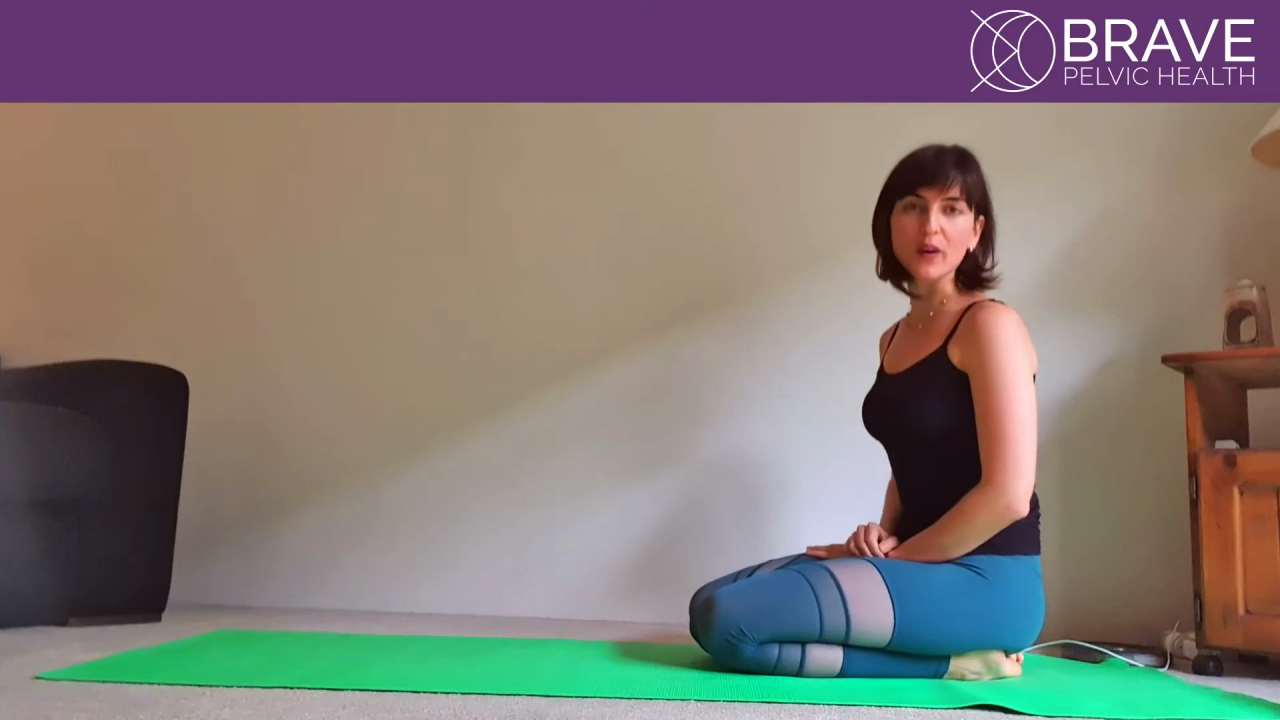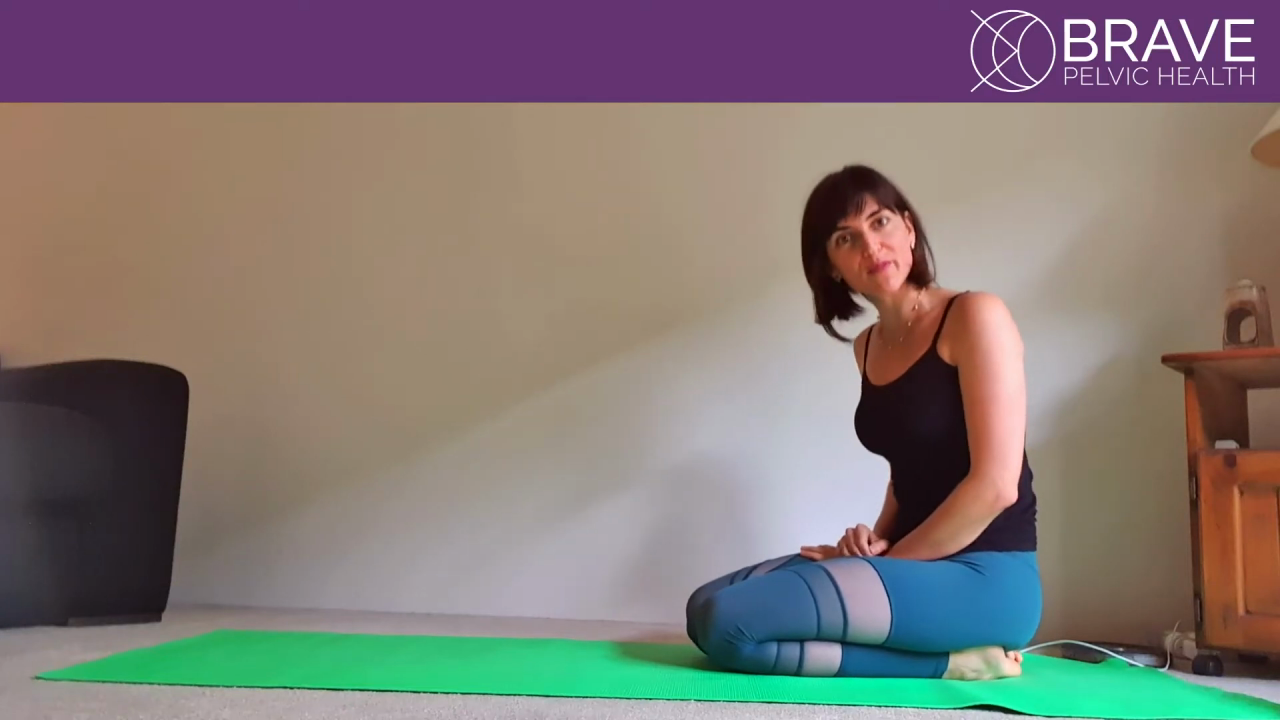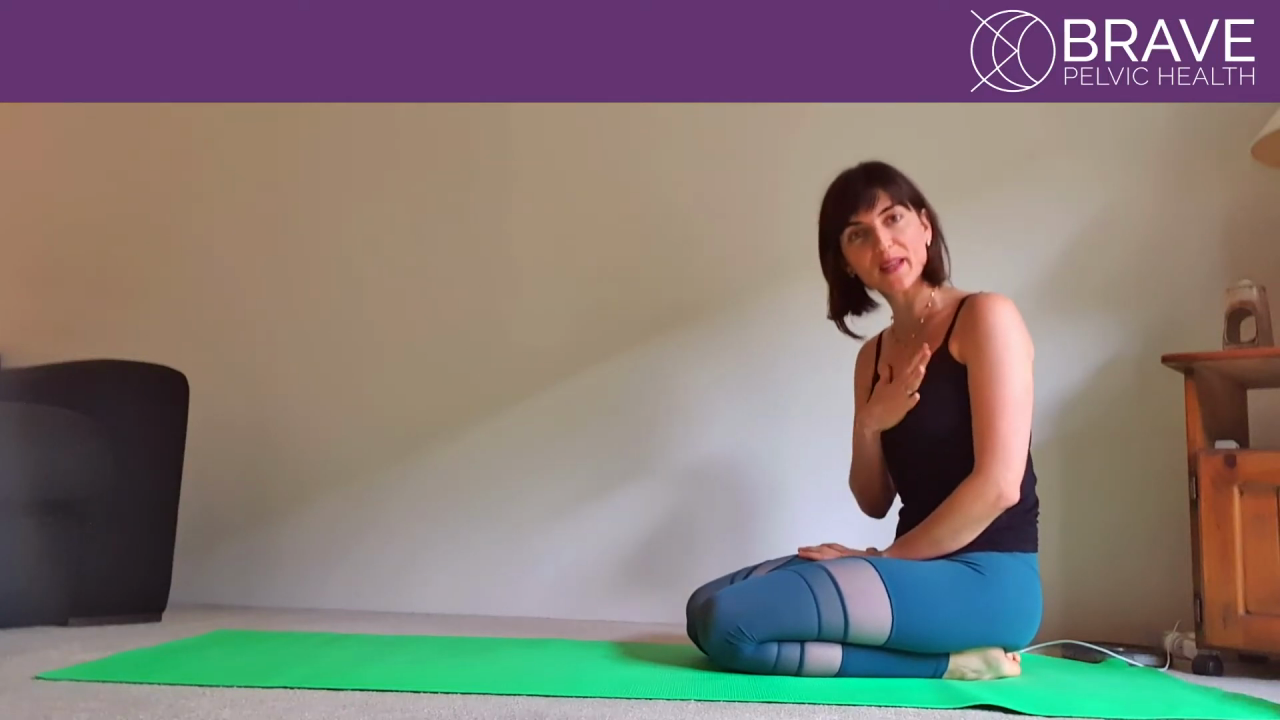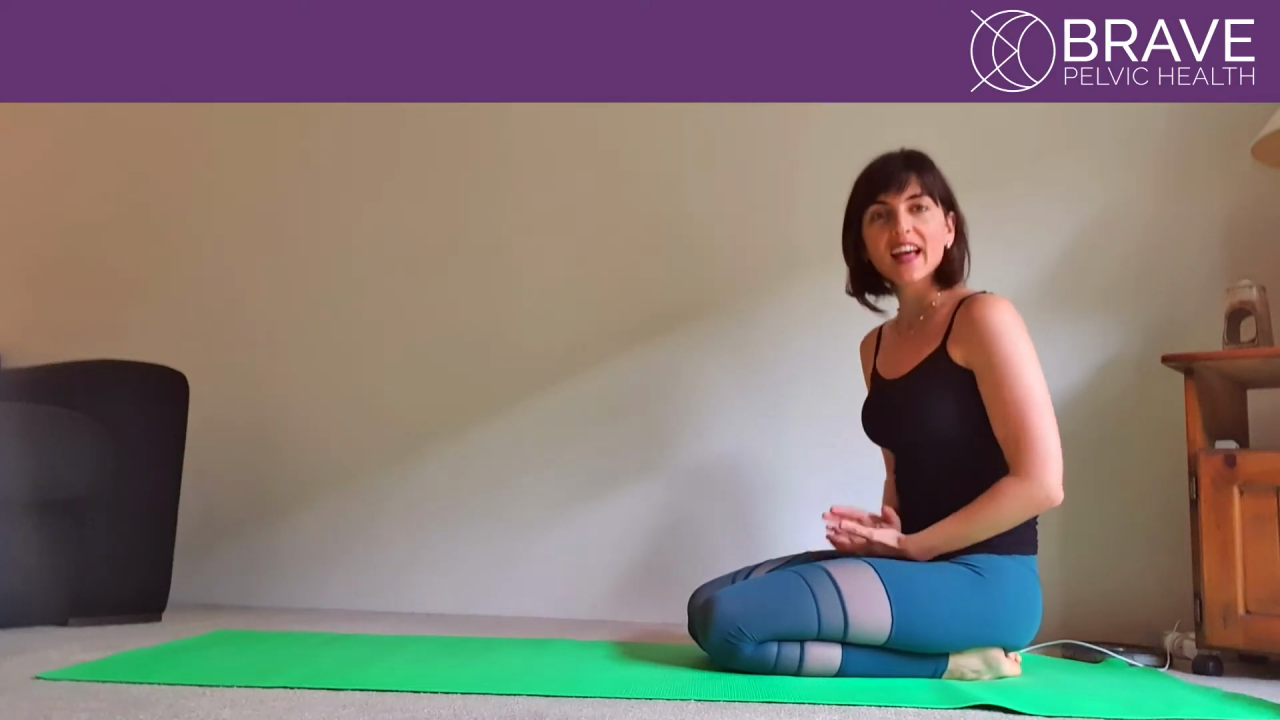
dt=1s
person 1, frame 1
left shoulder: (990, 326)
right shoulder: (894, 339)
left elbow: (1008, 495)
left wrist: (898, 556)
right wrist: (884, 537)
left hip: (986, 583)
right hip: (925, 566)
left knee: (731, 622)
right knee: (710, 607)
left ankle: (958, 658)
person 1, frame 2
left shoulder: (976, 317)
right shoulder: (867, 346)
left elbow: (995, 485)
left wrist: (891, 560)
right wrist: (878, 540)
left hip: (984, 580)
right hip: (918, 565)
left knee: (729, 623)
right knee: (707, 609)
left ankle: (952, 660)
person 1, frame 3
left shoulder: (986, 316)
right shoulder: (874, 354)
left elbow: (999, 484)
left wrist: (885, 559)
right wrist: (868, 427)
left hip: (985, 583)
right hip: (921, 570)
left knee: (730, 623)
right knee: (707, 609)
left ankle: (955, 658)
person 1, frame 4
left shoulder: (984, 318)
right shoulder: (876, 345)
left elbow: (1041, 483)
left wrist: (910, 545)
right wrist: (883, 529)
left hip: (985, 583)
right hip: (916, 569)
left knee: (730, 622)
right knee: (708, 607)
left ankle: (952, 656)
